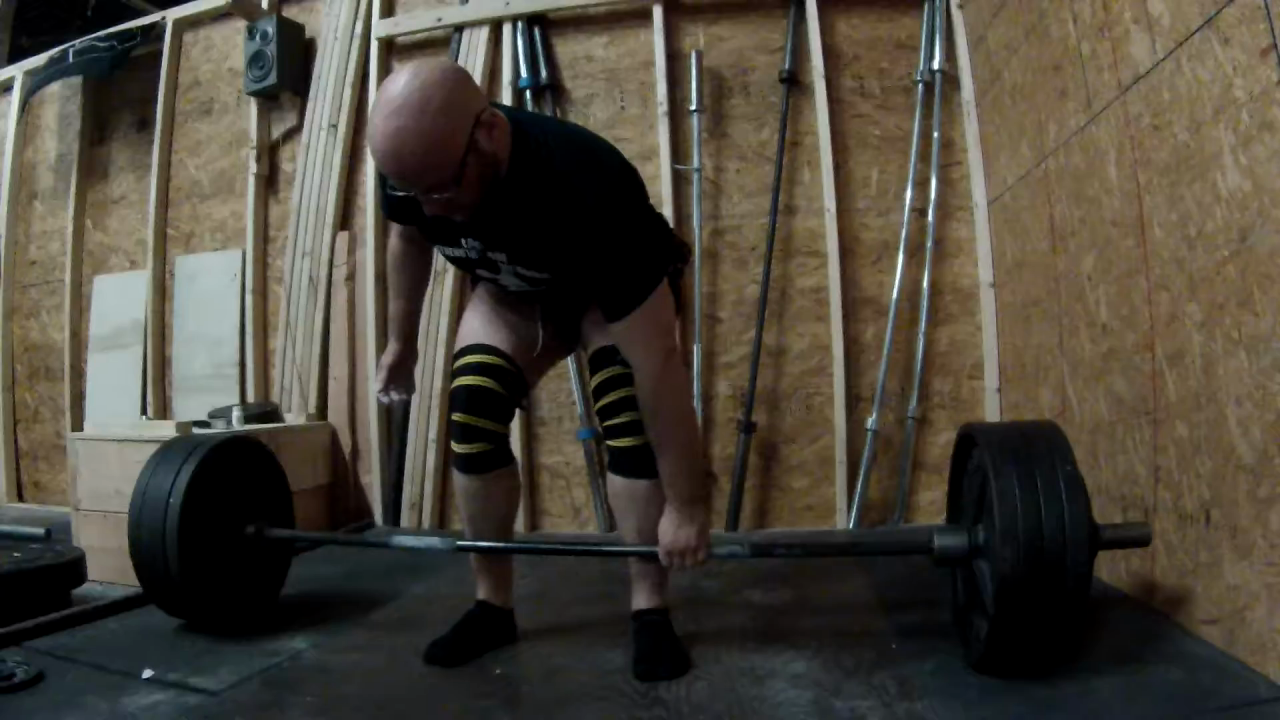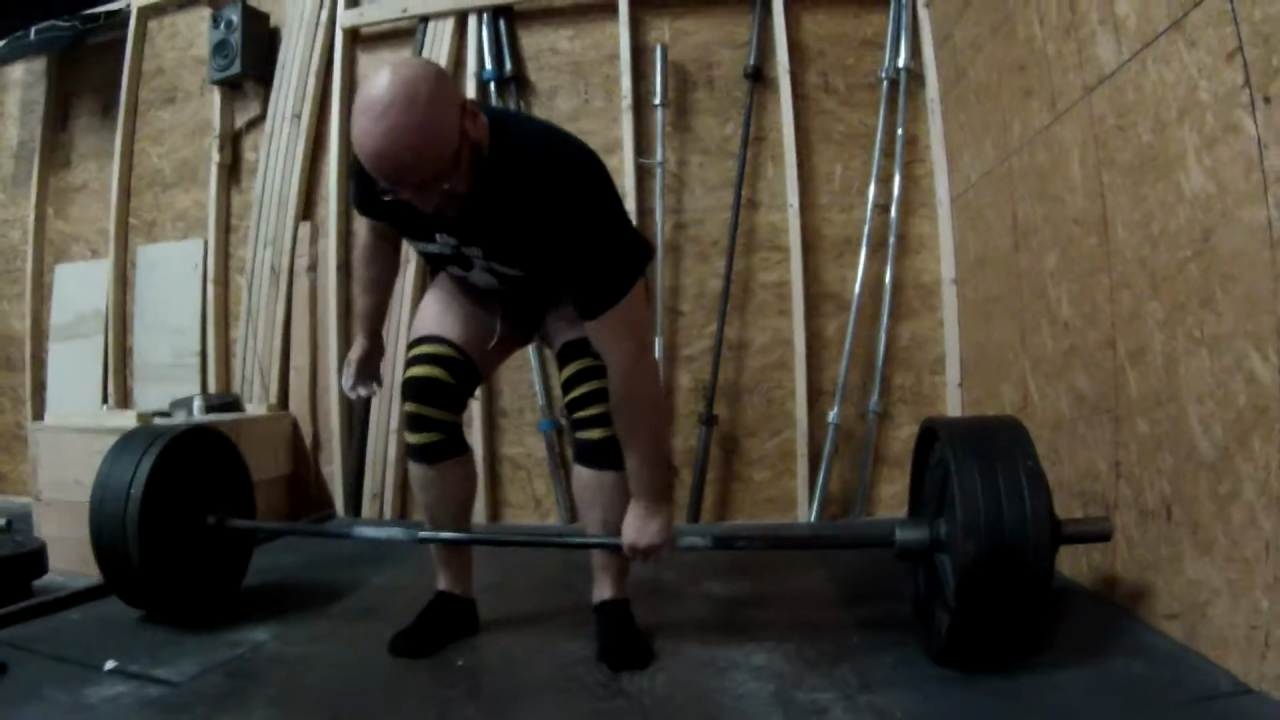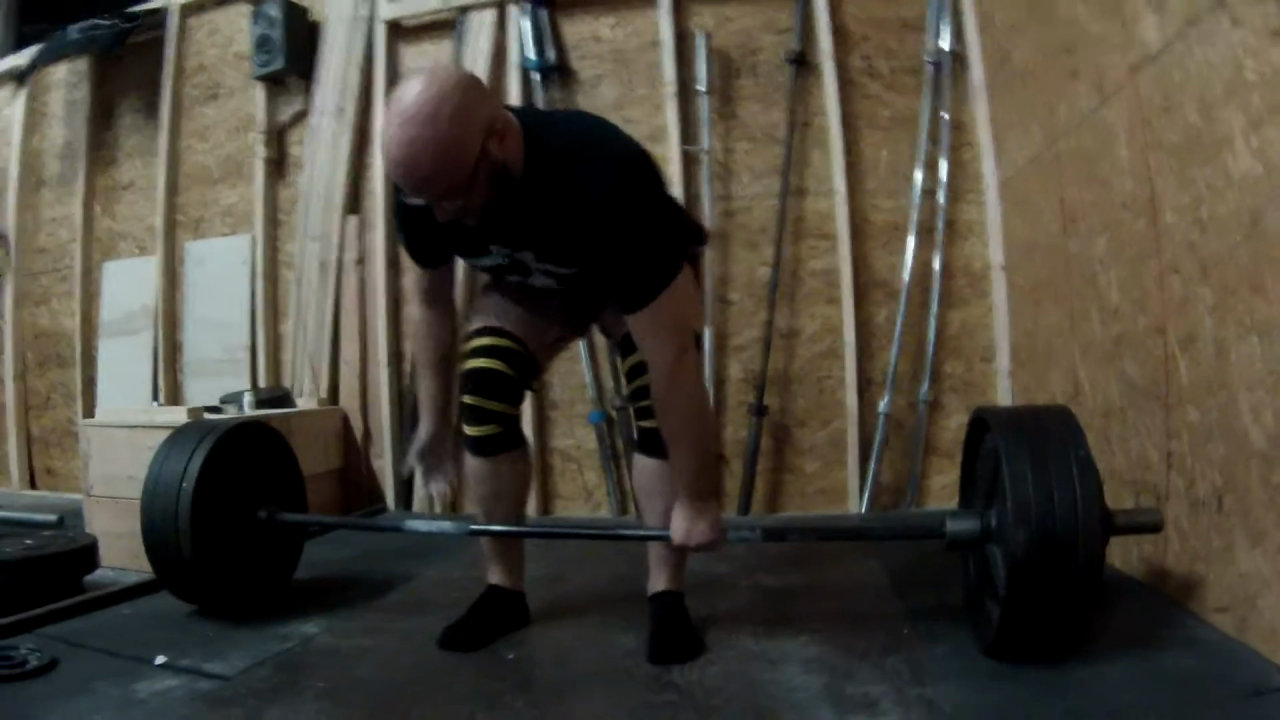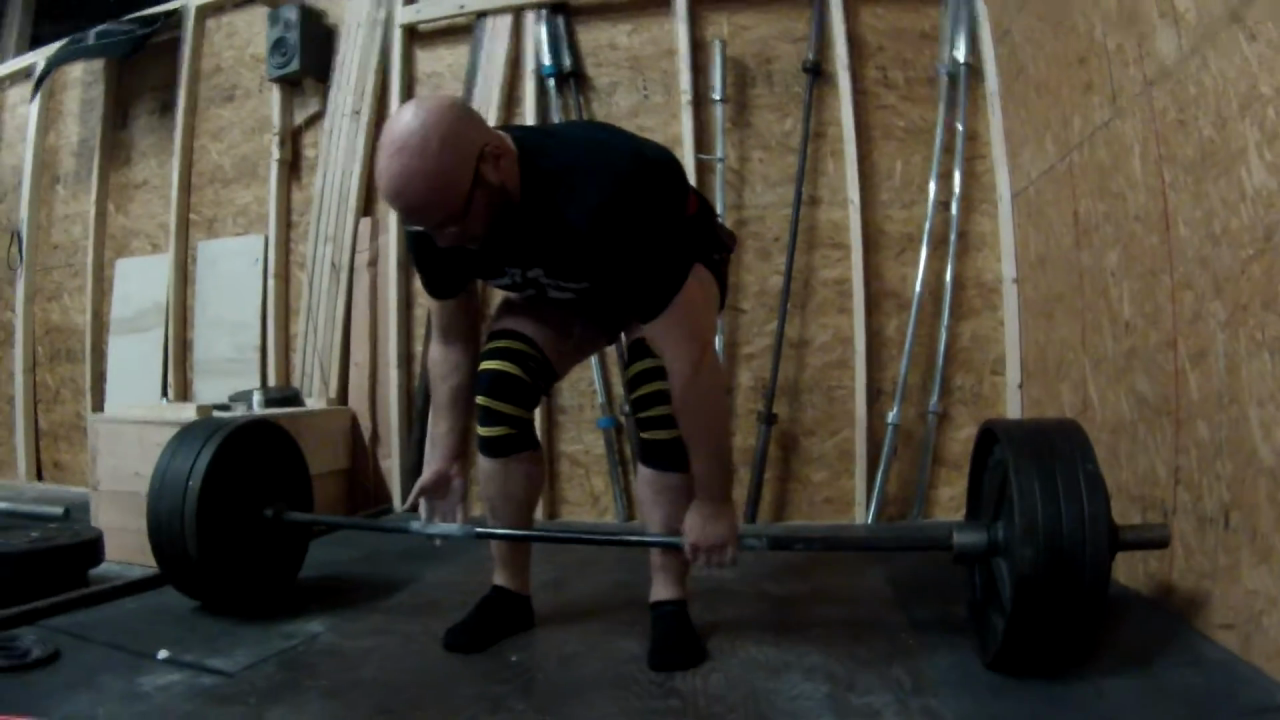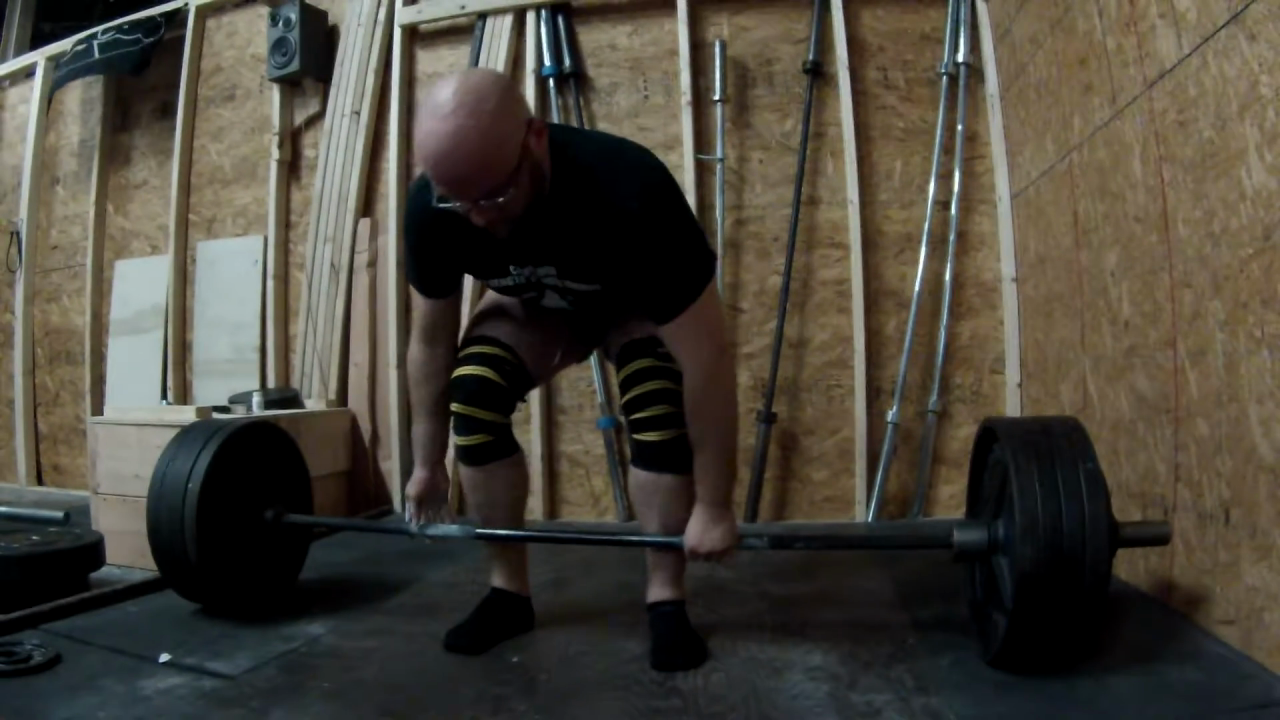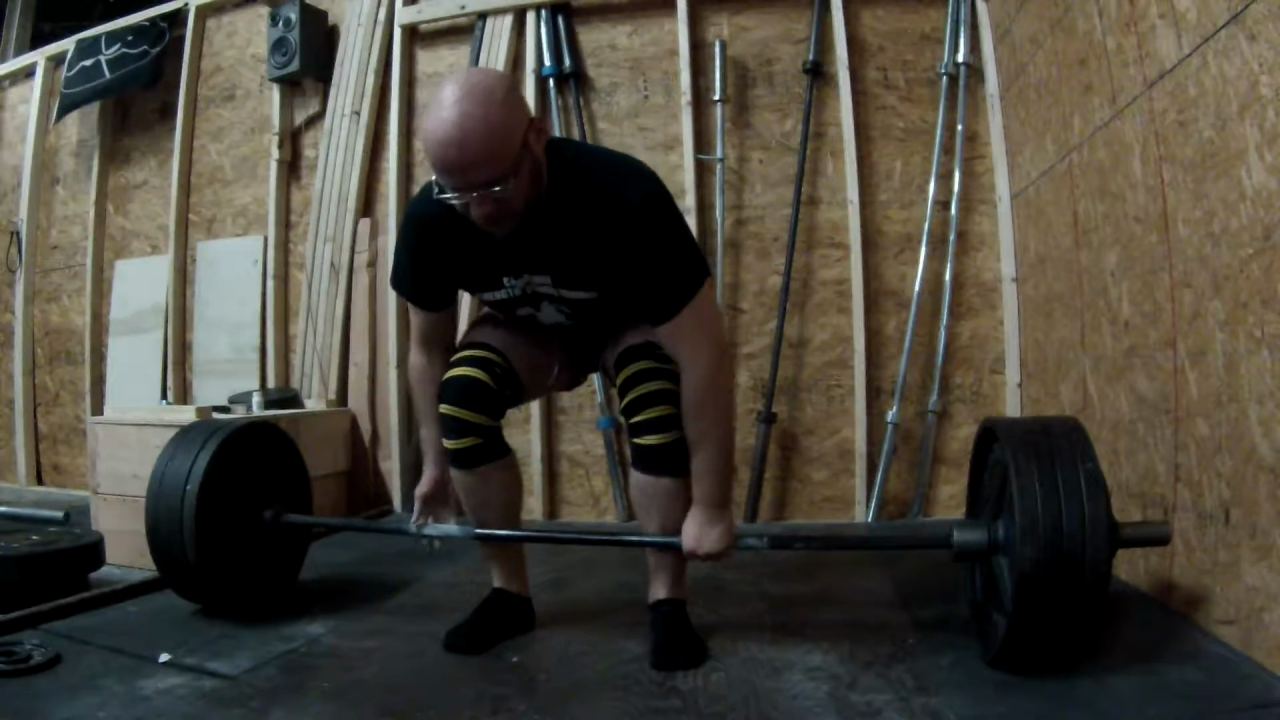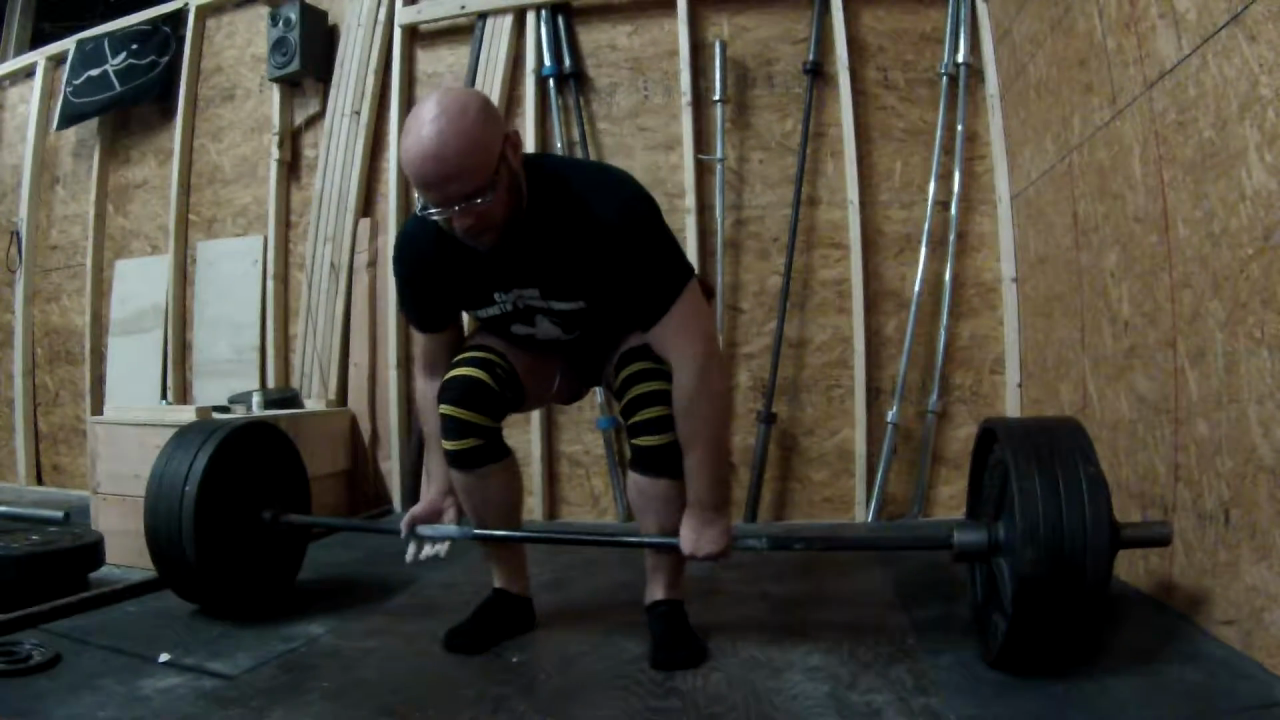
dt=0.4s
person 1, frame 1
left shoulder: (585, 190)
right shoulder: (413, 171)
left elbow: (658, 365)
right elbow: (407, 242)
left wrist: (686, 508)
right wrist: (401, 340)
left hip: (622, 289)
right hip: (514, 292)
left knee: (628, 423)
right knee: (470, 412)
left ankle: (649, 610)
right ankle: (493, 605)
person 1, frame 2
left shoulder: (563, 184)
right shoulder: (382, 165)
left elbow: (630, 357)
right elbow: (375, 232)
left wrist: (650, 502)
right wrist: (367, 332)
left hip: (574, 287)
right hip: (471, 284)
left knee: (599, 413)
right knee: (424, 403)
left ankle: (610, 602)
right ankle: (454, 594)
person 1, frame 3
left shoulder: (603, 182)
right shoulder: (424, 190)
left elbow: (674, 356)
right elbow: (430, 302)
left wrist: (699, 500)
right wrist: (433, 418)
left hip: (644, 267)
right hip: (525, 282)
left knee: (656, 394)
right knee: (482, 393)
left ankle: (665, 593)
right ankle: (504, 589)
person 1, frame 4
left shoulder: (604, 194)
right shoulder: (435, 211)
left elbow: (692, 360)
right elbow: (451, 340)
left wrist: (712, 502)
right wrist: (444, 456)
left hip: (675, 262)
right hip: (554, 287)
left knee: (661, 405)
right knee: (496, 393)
left ankle: (668, 601)
right ankle: (510, 591)
person 1, frame 5
left shoulder: (628, 194)
right shoulder: (430, 211)
left elbow: (707, 359)
right elbow: (430, 340)
left wrist: (713, 506)
right wrist: (428, 464)
left hip: (635, 301)
right hip: (534, 306)
left knee: (657, 404)
right knee: (471, 396)
left ankle: (665, 599)
right ankle: (509, 590)
person 1, frame 6
left shoulder: (624, 199)
right shoulder: (428, 222)
left elbow: (706, 358)
right elbow: (428, 349)
left wrist: (710, 507)
right wrist: (436, 464)
left hip: (630, 321)
right hip: (530, 329)
left knee: (659, 403)
right knee: (461, 399)
left ankle: (667, 599)
right ankle: (510, 592)
person 1, frame 7
left shoulder: (606, 208)
right shoulder: (421, 246)
left elbow: (697, 359)
right elbow: (432, 372)
left wrist: (707, 510)
right wrist: (439, 488)
left hip: (628, 334)
right hip: (530, 348)
left knee: (659, 403)
right knee: (461, 401)
left ankle: (664, 599)
right ankle: (511, 592)
